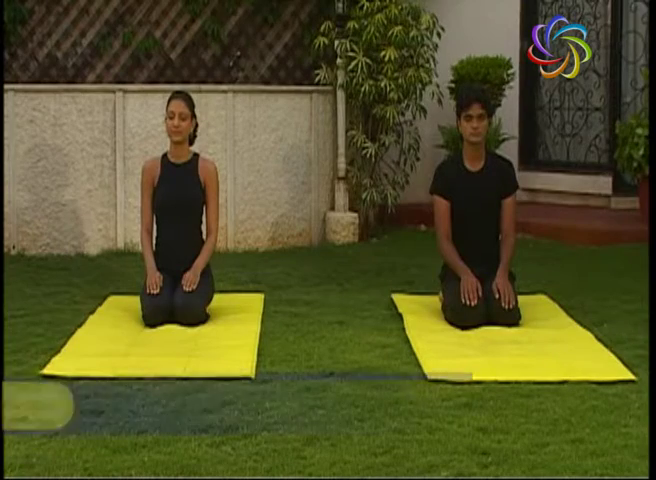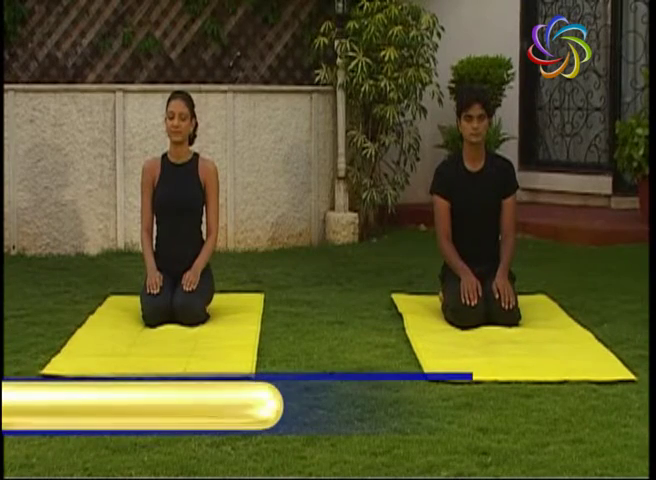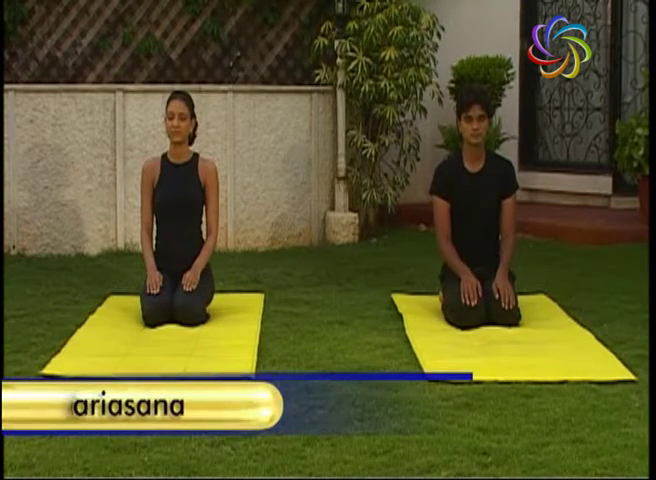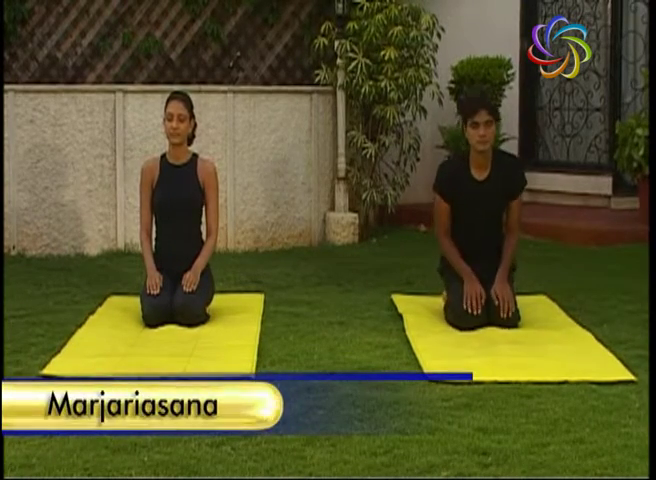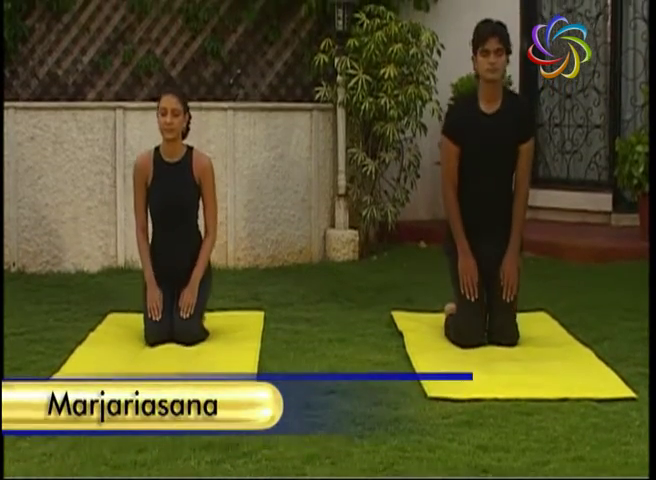
dt=1s
person 1, frame 1
left shoulder: (503, 169)
right shoulder: (445, 172)
left elbow: (508, 233)
right elbow: (444, 238)
left wrist: (502, 273)
right wrist: (464, 274)
left hip: (493, 267)
right hip: (458, 268)
left knee: (507, 315)
right knee: (467, 316)
left ankle: (490, 292)
right ankle: (449, 296)
person 1, frame 2
left shoulder: (503, 169)
right shoulder: (445, 172)
left elbow: (508, 233)
right elbow: (444, 238)
left wrist: (502, 273)
right wrist: (465, 274)
left hip: (493, 266)
right hip: (458, 267)
left knee: (507, 314)
right knee: (467, 315)
left ankle: (489, 291)
right ankle: (449, 295)
person 1, frame 3
left shoulder: (503, 170)
right shoulder: (445, 172)
left elbow: (507, 233)
right elbow: (444, 238)
left wrist: (502, 273)
right wrist: (465, 274)
left hip: (493, 266)
right hip: (458, 268)
left knee: (507, 314)
right knee: (467, 315)
left ankle: (489, 292)
right ankle: (449, 295)
person 1, frame 4
left shoulder: (511, 169)
right shoulder: (449, 172)
left elbow: (512, 230)
right elbow: (443, 234)
left wrist: (502, 277)
right wrist: (468, 277)
left hip: (495, 260)
right hip: (459, 261)
left knee: (507, 317)
right knee: (467, 318)
left ankle: (488, 296)
right ankle: (453, 299)
person 1, frame 5
left shoulder: (520, 113)
right shoulder: (458, 114)
left elbow: (522, 185)
right elbow: (449, 186)
left wrist: (514, 249)
right wrist: (462, 250)
left hip: (503, 233)
right hip: (466, 234)
left knee: (505, 335)
right knee: (470, 335)
left ankle: (469, 312)
right ankle: (453, 315)
person 2, frame 1
left shoulder: (206, 169)
right shoulder: (151, 168)
left elbow: (212, 232)
right elbow: (146, 229)
left wrist: (196, 269)
right wrist: (151, 268)
left hip: (195, 264)
right hip: (162, 265)
left knee: (187, 310)
right knee: (154, 312)
left ankle: (194, 298)
right ankle: (167, 295)
person 2, frame 2
left shoulder: (206, 169)
right shoulder: (151, 168)
left elbow: (212, 232)
right elbow: (146, 229)
left wrist: (196, 269)
right wrist: (151, 269)
left hip: (195, 264)
right hip: (162, 265)
left knee: (187, 311)
right knee: (154, 312)
left ankle: (194, 297)
right ankle: (167, 296)
person 2, frame 3
left shoulder: (206, 168)
right shoulder: (151, 168)
left elbow: (212, 231)
right elbow: (146, 229)
left wrist: (196, 269)
right wrist: (151, 269)
left hip: (195, 264)
right hip: (162, 265)
left knee: (187, 310)
right knee: (154, 312)
left ankle: (192, 298)
right ankle: (166, 295)
person 2, frame 4
left shoulder: (205, 169)
right shoulder: (150, 169)
left elbow: (212, 232)
right elbow: (145, 230)
left wrist: (196, 270)
right wrist: (151, 270)
left hip: (194, 266)
right hip: (162, 266)
left knee: (187, 310)
right knee: (153, 313)
left ankle: (191, 299)
right ankle: (167, 297)
person 2, frame 5
left shoulder: (201, 163)
right shoulder: (144, 164)
left elbow: (211, 231)
right elbow: (141, 230)
left wrist: (194, 283)
right wrist: (150, 283)
left hip: (192, 262)
right hip: (159, 263)
left knee: (186, 334)
right knee: (156, 335)
left ankle: (191, 319)
right ankle: (169, 318)
